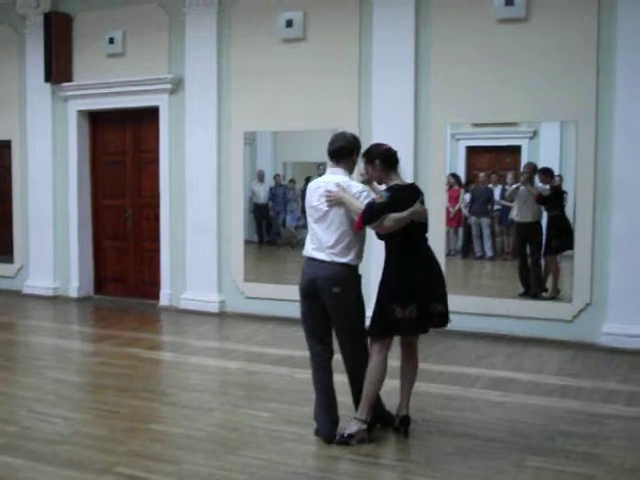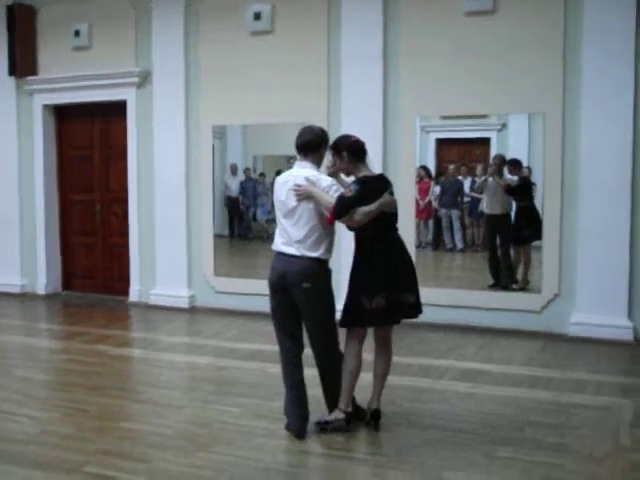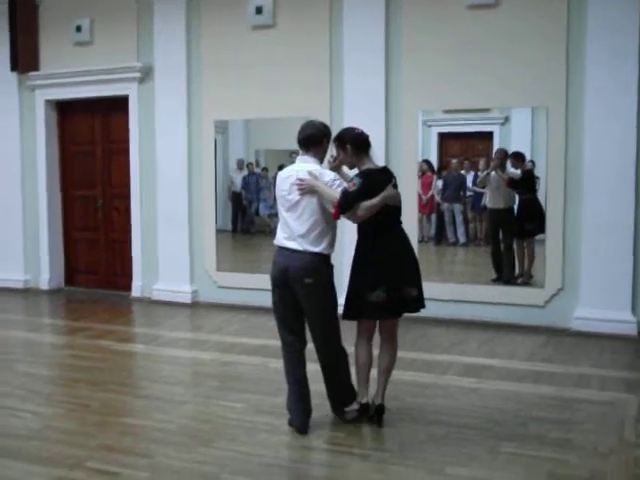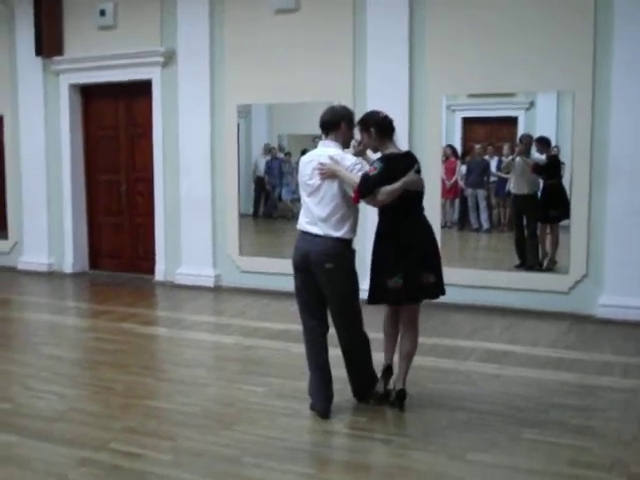
dt=0.4s
person 1, frame 1
left shoulder: (313, 187)
right shoulder: (354, 189)
right elbow: (382, 224)
right wrist: (413, 213)
left hip: (310, 270)
right hip: (339, 275)
left knee: (319, 351)
right knee: (354, 349)
left ankle: (325, 424)
right ankle: (371, 414)
person 1, frame 2
left shoulder: (281, 181)
right shoulder: (323, 183)
right elbow: (352, 219)
right wrist: (381, 204)
left hip: (280, 265)
right hip: (309, 269)
left knee: (289, 346)
right knee: (325, 345)
left ankle: (295, 419)
right ankle: (339, 408)
person 1, frame 3
left shoulder: (283, 176)
right shoulder: (326, 178)
right elbow: (356, 213)
right wrist: (384, 197)
left hip: (281, 260)
right hip: (311, 264)
left knee: (291, 341)
right knee: (327, 340)
left ankle: (298, 414)
right ankle: (344, 404)
person 1, frame 4
left shoulder: (306, 161)
right shoulder: (348, 162)
right elbow: (377, 197)
right wrist: (406, 182)
left hip: (304, 244)
right hip: (332, 249)
left knee: (313, 325)
right knee: (348, 325)
left ankle: (320, 399)
right ankle: (365, 388)
person 2, frame 1
left shoulder: (392, 194)
right shoulder: (413, 190)
left elbow: (367, 215)
left wrist: (344, 197)
left hip: (402, 274)
right hip: (422, 271)
left knee: (380, 345)
right knee: (409, 344)
left ankle: (362, 419)
right ankle: (402, 412)
person 2, frame 2
left shoulder: (361, 186)
right shoulder: (382, 182)
left elbow: (338, 210)
left wrist: (313, 191)
left hip: (372, 265)
right hip: (393, 263)
left knee: (355, 337)
right knee: (383, 338)
left ankle: (344, 409)
right ankle: (374, 405)
person 2, frame 3
left shoulder: (364, 178)
right shoulder: (385, 174)
left elbow: (344, 204)
left wrist: (317, 186)
right wrist: (339, 176)
left hip: (374, 258)
right hip: (396, 256)
left knee: (365, 330)
right knee: (388, 332)
left ankle: (363, 397)
right ankle: (378, 400)
person 2, frame 4
left shoulder: (386, 163)
right shoulder: (409, 159)
left elbow: (364, 189)
left wrist: (338, 170)
left hip: (395, 242)
right hip: (417, 240)
left knee: (394, 308)
right knee: (409, 317)
left ankle: (387, 368)
right ankle: (398, 384)
person 3, frame 1
left shoulder: (540, 189)
right shoulder: (516, 188)
right elbow: (508, 197)
left wrist: (527, 185)
right wrist: (520, 184)
left hip: (534, 225)
right hip: (520, 225)
left knee: (535, 259)
right knee: (521, 259)
left ankle: (536, 290)
right ankle: (526, 288)
person 3, frame 2
left shoulder: (509, 181)
right shoulder: (486, 180)
right elbow: (477, 189)
left wrist: (496, 177)
right wrist: (488, 176)
left hip: (504, 217)
right hip: (489, 217)
left knee: (505, 251)
right knee: (491, 251)
left ankle: (506, 281)
right ankle: (496, 279)
person 3, frame 3
right shoulder: (489, 175)
right elbow: (479, 183)
left wrist: (499, 171)
right wrist: (490, 170)
left hip: (507, 211)
right hip: (492, 212)
left knee: (508, 245)
right knee: (494, 245)
left ankle: (509, 276)
right ankle: (499, 273)
person 3, frame 4
right shoulder: (514, 160)
left wrist: (524, 157)
right wrist: (515, 155)
left hip: (531, 197)
right hip: (516, 197)
left knee: (531, 231)
right knee: (518, 231)
left ankle: (532, 262)
right ankle: (523, 260)
person 4, frame 1
left shoulder: (556, 190)
right shoulder: (553, 189)
left elbow: (540, 199)
left hip: (559, 227)
right hip: (553, 225)
left knee: (552, 258)
right knee: (548, 257)
left ankle: (554, 288)
right ankle: (542, 285)
person 4, frame 2
left shoulder: (524, 180)
right shoulder: (521, 180)
left elbow: (509, 190)
right elbow: (513, 192)
left hip: (528, 216)
right hip: (521, 215)
left knee: (524, 249)
right knee: (516, 247)
left ankle: (524, 279)
person 4, frame 3
left shoulder: (527, 173)
right shoulder: (524, 173)
left elbow: (512, 183)
right elbow: (516, 186)
left hip: (531, 210)
right hip: (524, 208)
left knee: (529, 243)
right knee: (519, 241)
left ankle: (528, 274)
right ankle: (522, 271)
person 4, frame 4
left shoulder: (553, 159)
right shoulder: (550, 158)
left elbow: (537, 169)
right elbow: (541, 172)
left hip: (555, 195)
right hip: (548, 194)
left knee: (553, 229)
right knee: (542, 226)
left ankle: (551, 259)
right ankle: (544, 254)
